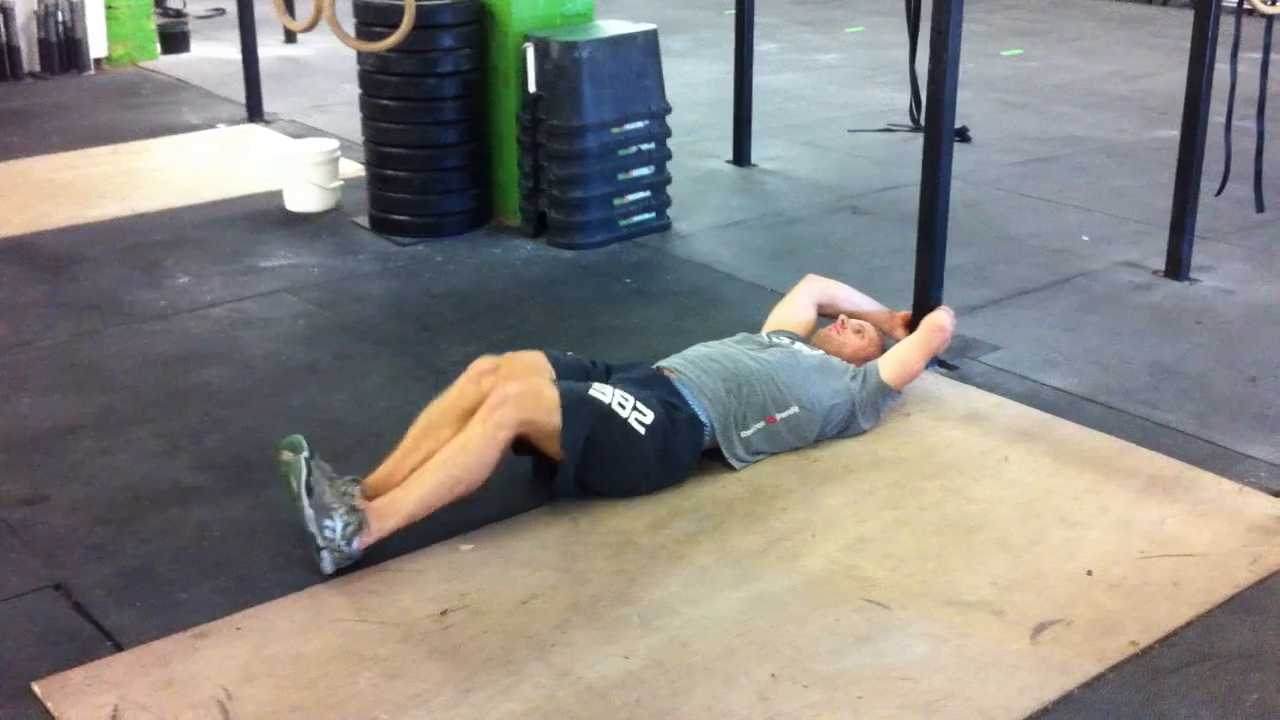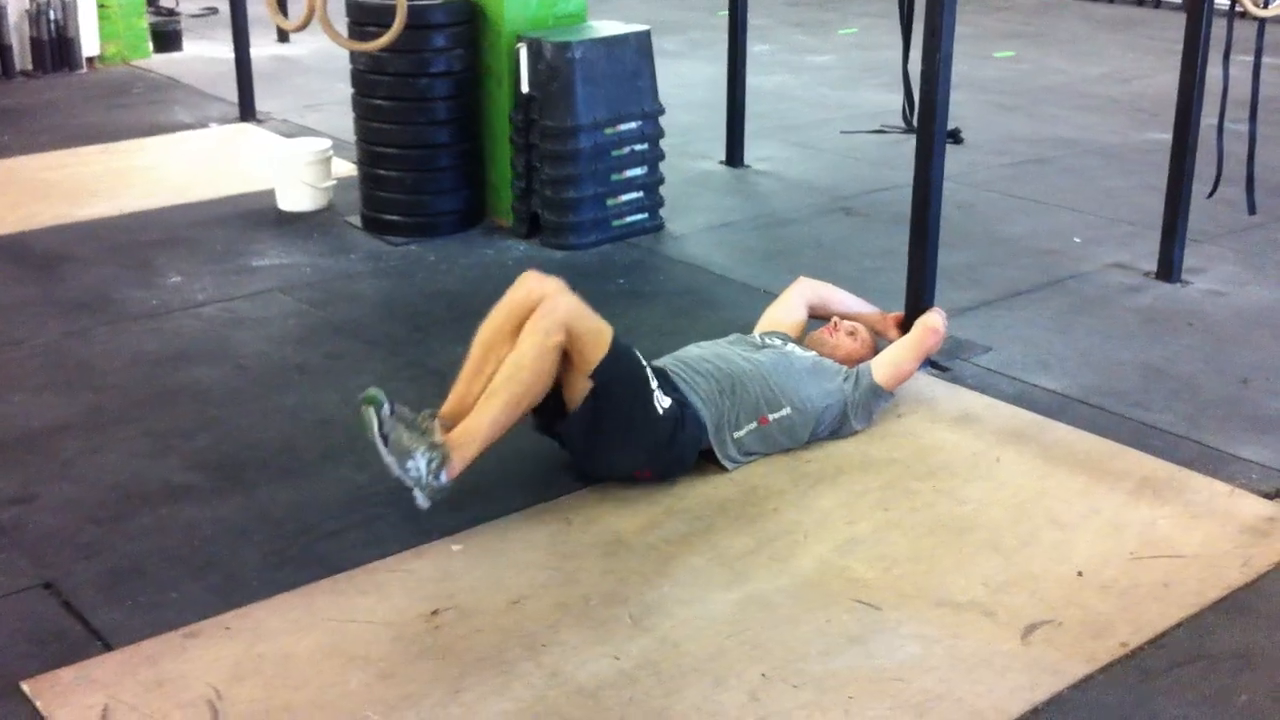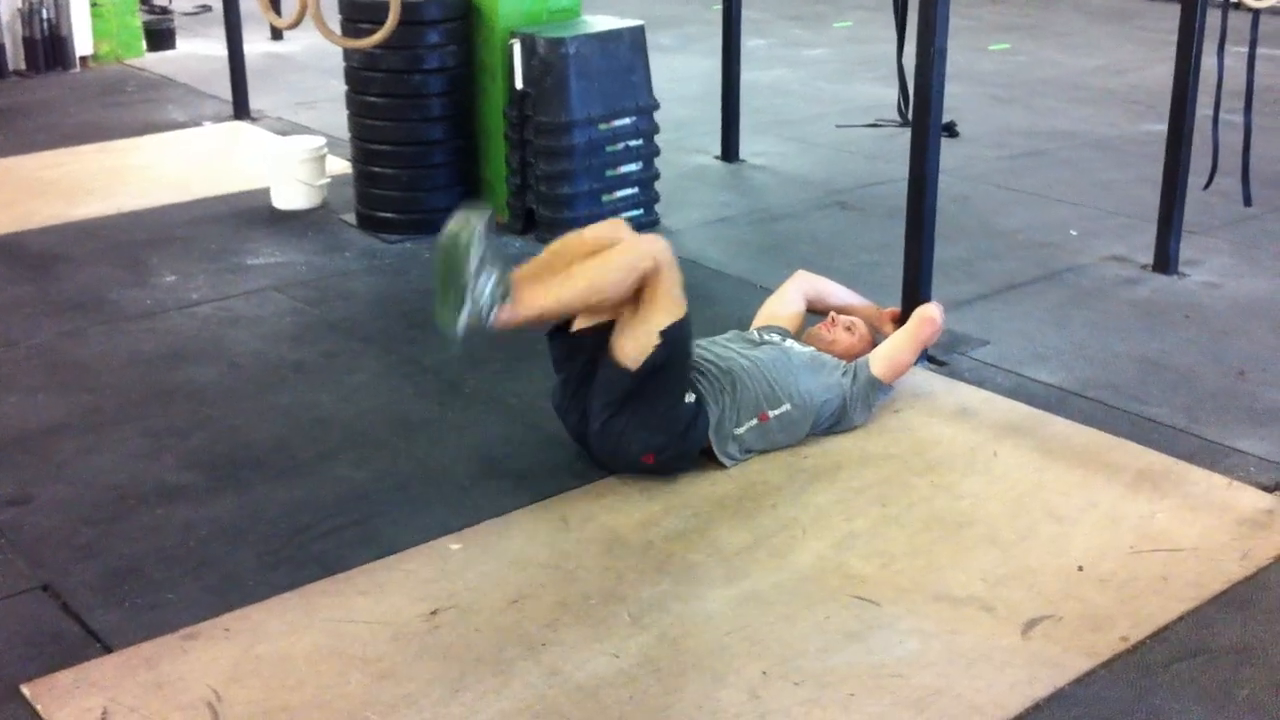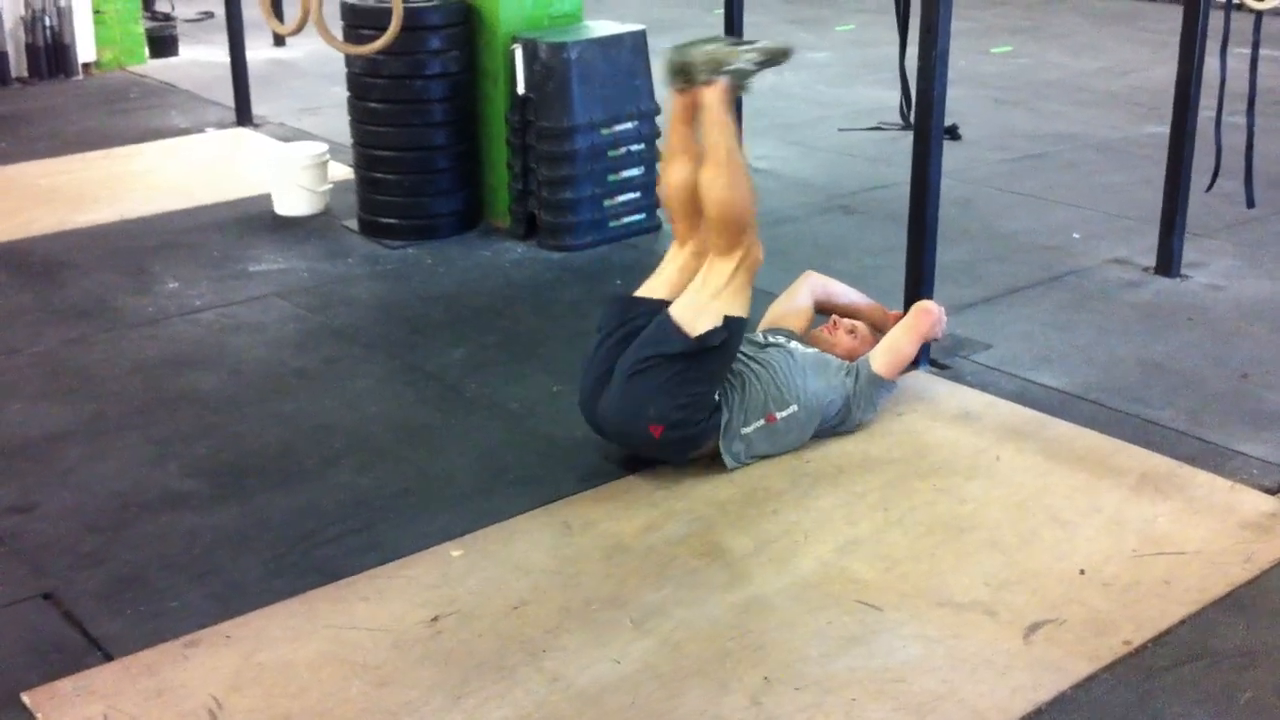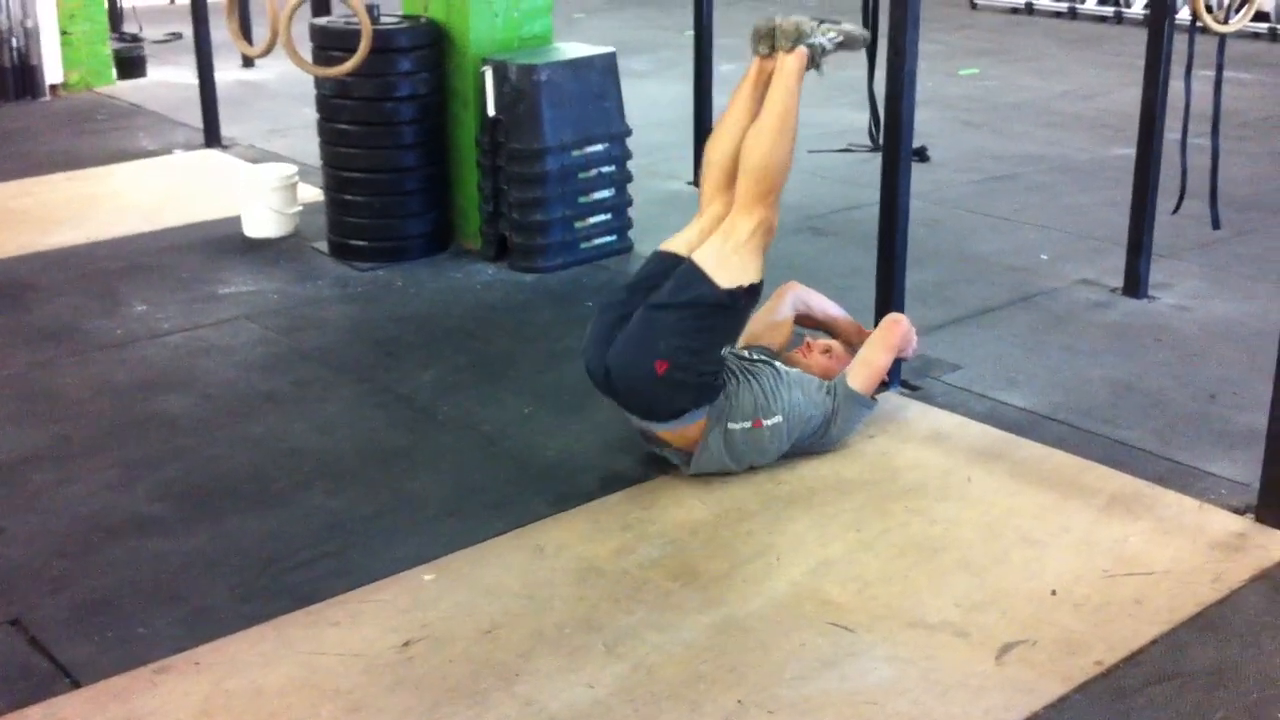
dt=0.5s
person 1, frame 1
left shoulder: (849, 392)
right shoulder: (788, 345)
left elbow: (935, 332)
right elbow: (813, 285)
right wrist: (887, 307)
left hip: (674, 427)
right hip: (641, 381)
left knee: (512, 401)
right knee: (487, 371)
left ankle: (359, 530)
right ankle: (363, 494)
person 1, frame 2
left shoulder: (846, 393)
right shoulder: (780, 347)
left elbow: (931, 330)
right elbow: (804, 289)
right wrist: (880, 316)
left hip: (665, 435)
right hip: (649, 390)
left knee: (561, 312)
right knee: (535, 288)
left ankle: (444, 462)
right ankle: (442, 429)
person 1, frame 3
left shoulder: (846, 388)
right shoulder: (774, 341)
left elbow: (927, 321)
right elbow: (802, 282)
right wrist: (876, 308)
left hip: (655, 426)
right hip: (603, 397)
left knee: (652, 254)
right knee: (613, 236)
left ankle: (501, 308)
right ankle: (503, 291)
person 1, frame 4
left shoulder: (850, 390)
right shoulder: (779, 346)
left elbow: (926, 315)
right elbow: (810, 283)
right wrist: (885, 315)
left hip: (665, 413)
left knee: (735, 248)
right knee: (694, 240)
left ankle: (712, 86)
right ankle: (692, 90)
person 1, frame 5
left shoulder: (829, 412)
right shoulder: (759, 366)
left elbow: (895, 328)
right elbow: (791, 295)
left hip: (663, 374)
right hip: (636, 357)
left knee: (753, 215)
